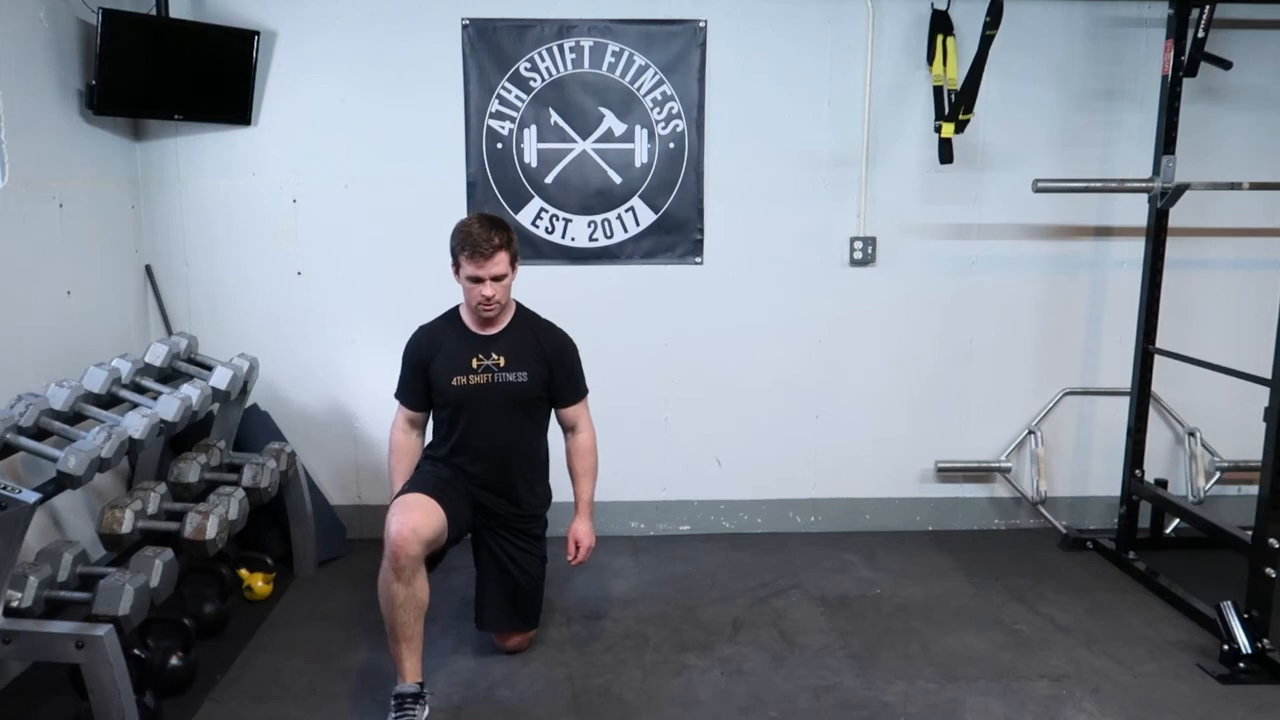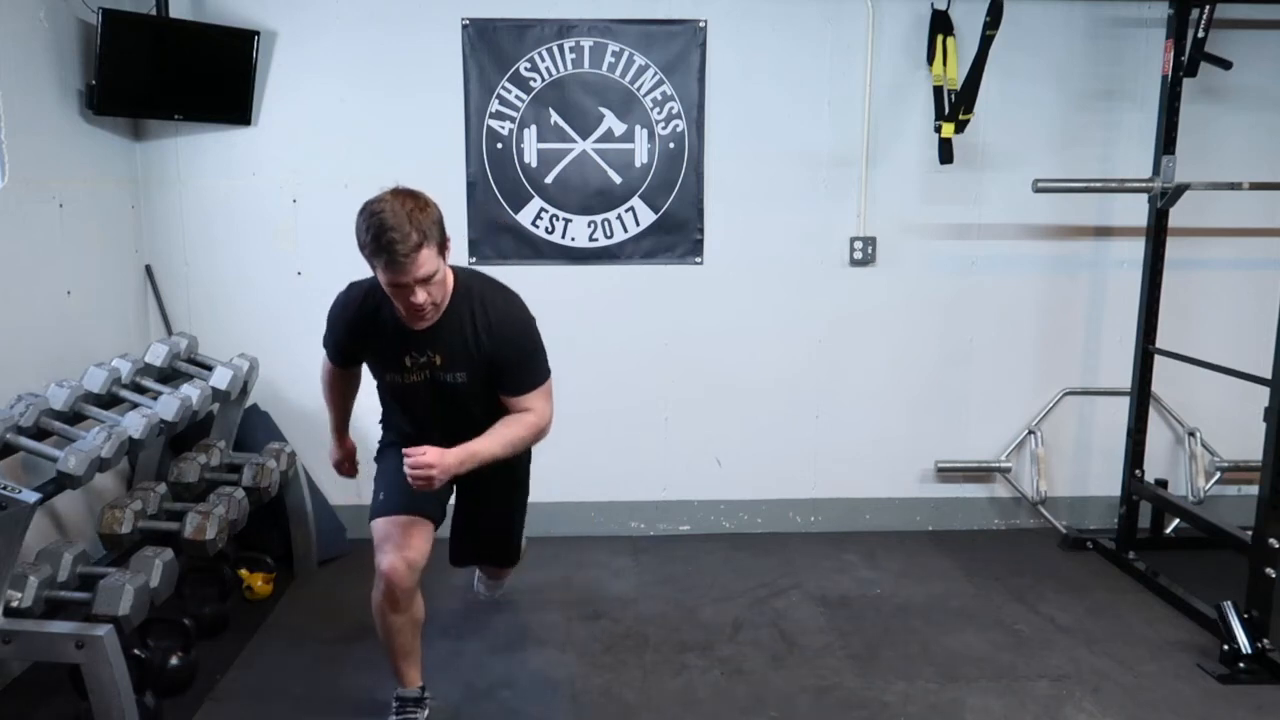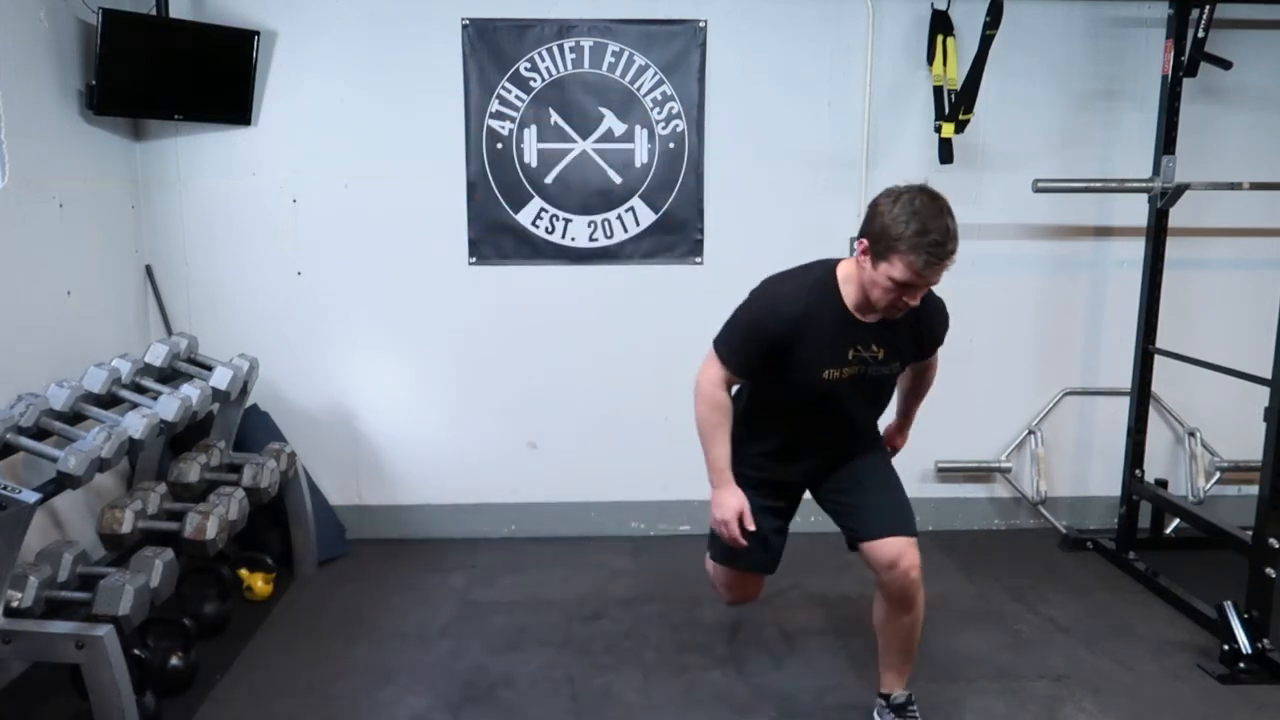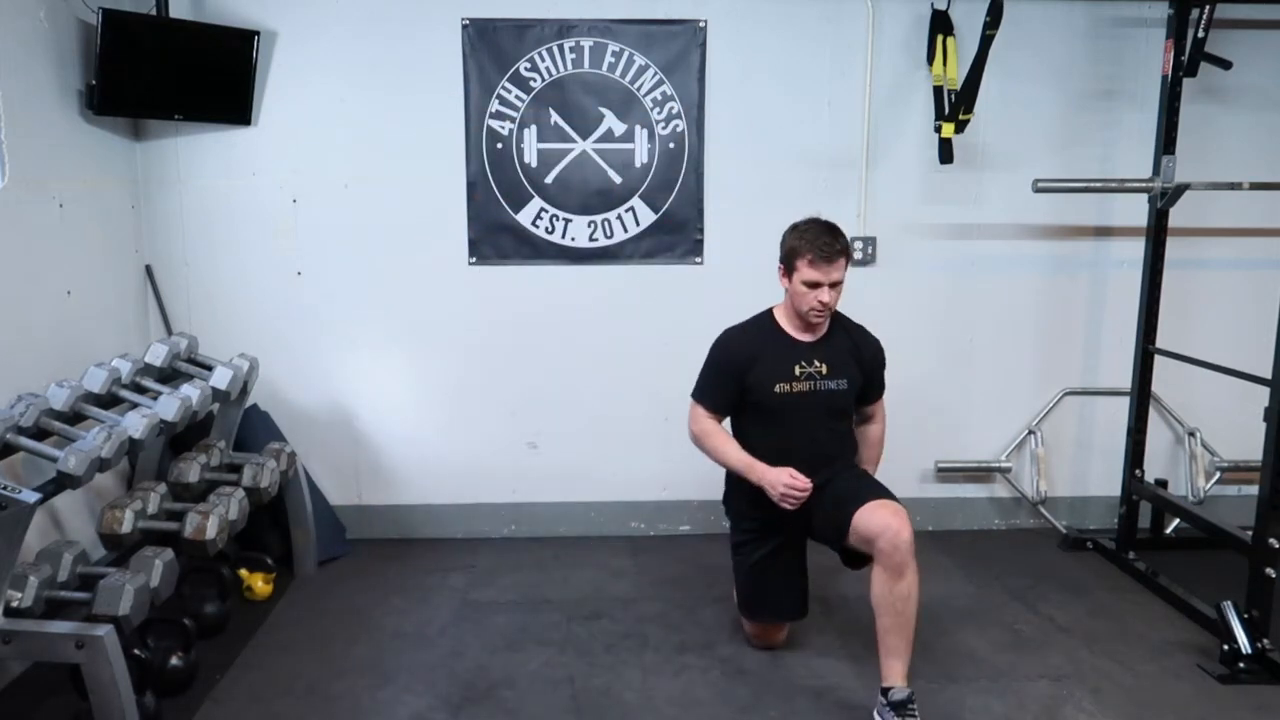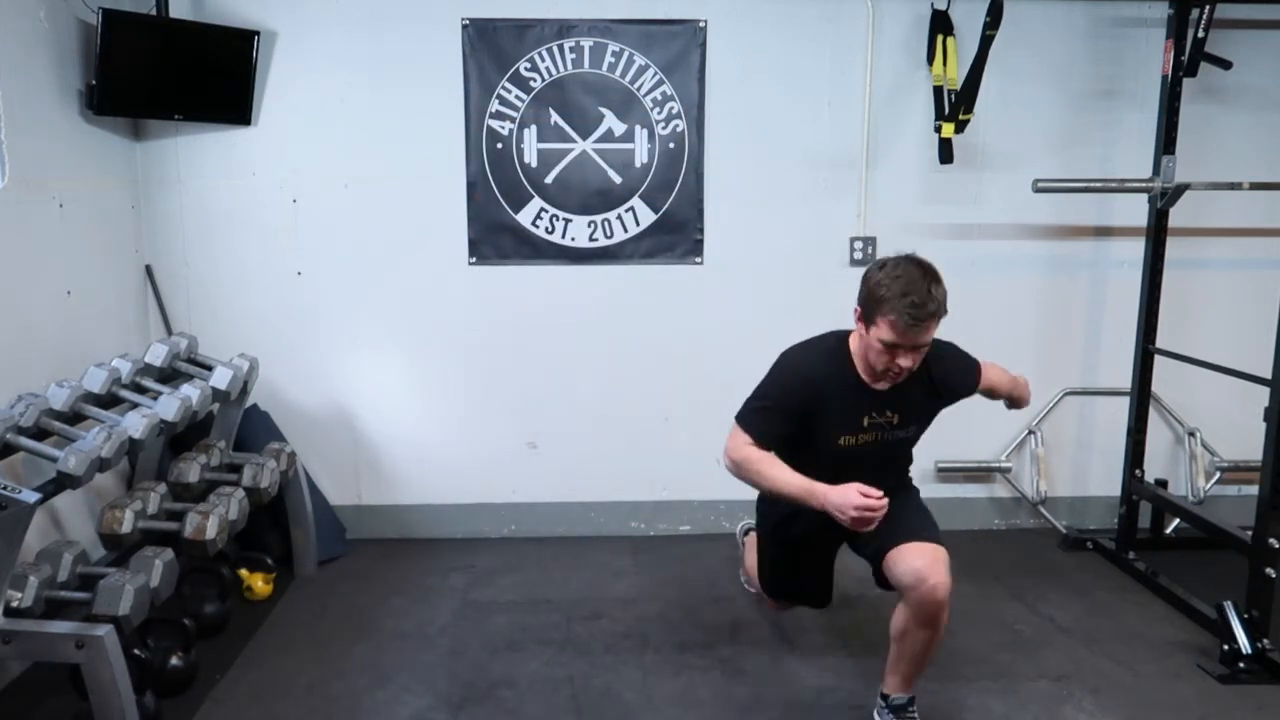
dt=1s
person 1, frame 1
left shoulder: (551, 343)
right shoulder: (428, 342)
left elbow: (578, 428)
right elbow: (408, 427)
left wrist: (584, 514)
right wrist: (399, 505)
left hip: (519, 501)
right hip: (447, 478)
left knee: (514, 639)
right knee: (400, 539)
left ankle: (490, 571)
person 1, frame 2
left shoulder: (500, 312)
right shoulder: (354, 311)
left elbow: (535, 415)
right elbow: (338, 371)
left wrist: (456, 461)
right wrist: (339, 437)
left hip: (489, 452)
right hip: (410, 443)
left knee: (497, 564)
right knee: (395, 570)
left ankle: (490, 558)
person 1, frame 3
left shoulder: (927, 316)
right shoulder: (784, 302)
right elbow: (713, 382)
left wrist: (904, 423)
right wrist: (723, 484)
left hip: (851, 449)
right hip: (762, 452)
left knee: (902, 568)
right knee: (736, 588)
right ankle: (733, 557)
person 1, frame 4
left shoulder: (860, 345)
right shoulder: (740, 345)
left elbow: (870, 419)
right elbow: (701, 425)
left wrist: (861, 489)
right wrist: (764, 475)
left hip: (834, 481)
right hip: (761, 496)
left knee: (895, 532)
right knee: (766, 635)
right ankle: (757, 572)
person 1, frame 5
left shoulder: (942, 368)
right shoulder: (805, 370)
left elbow: (995, 380)
right elbow: (739, 452)
left wrist: (1018, 390)
right wrist: (826, 496)
left hip: (885, 494)
right hip: (803, 500)
left knee: (931, 585)
right knee: (781, 596)
right ankle: (755, 540)
